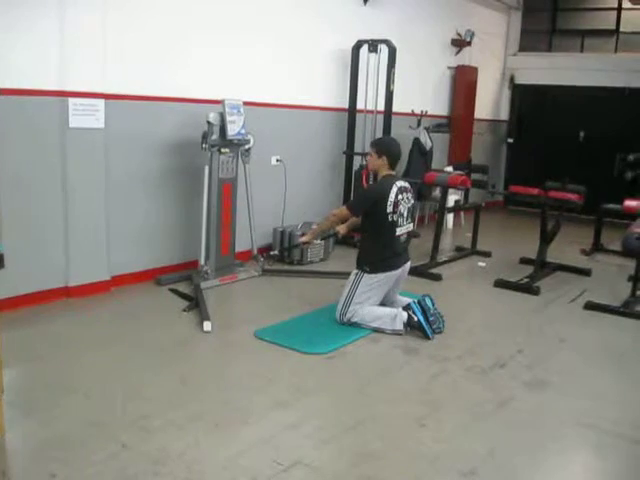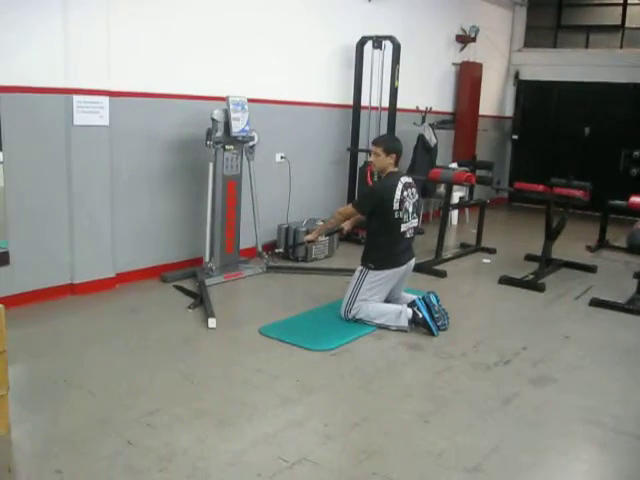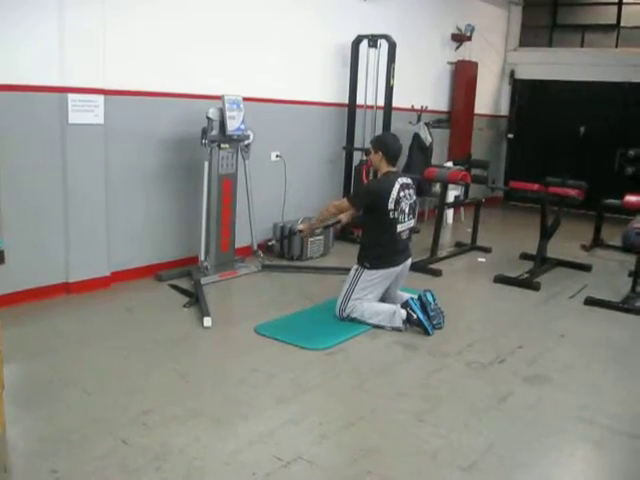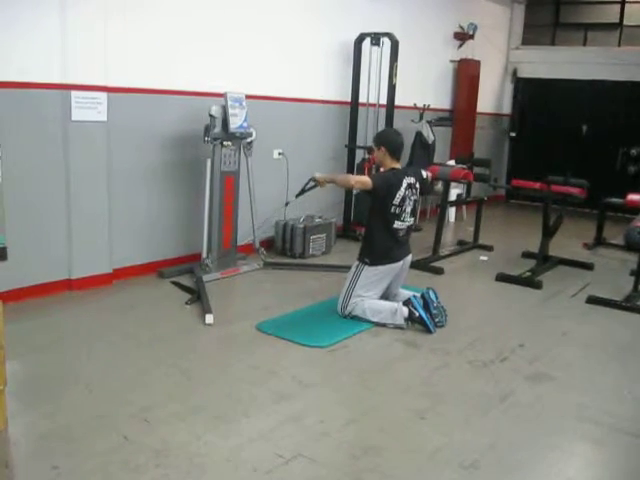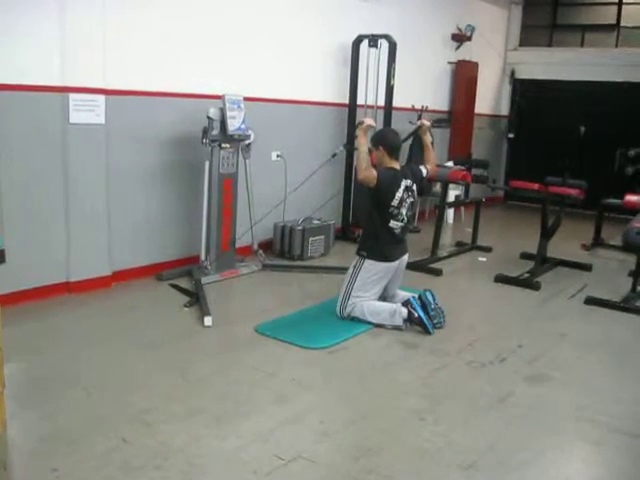
dt=1s
person 1, frame 1
left shoulder: (375, 191)
right shoulder: (405, 187)
left elbow: (337, 216)
left wrist: (311, 235)
right wrist: (348, 226)
left hip: (377, 268)
right hip: (401, 262)
left knee: (346, 314)
right knee: (386, 300)
left ankle: (406, 319)
right ankle: (417, 307)
person 1, frame 2
left shoulder: (380, 188)
right shoulder: (409, 183)
left elbow: (343, 213)
left wrist: (316, 233)
right wrist: (352, 222)
left hip: (382, 264)
right hip: (406, 259)
left knee: (351, 310)
right knee: (391, 297)
left ankle: (410, 315)
right ankle: (422, 305)
person 1, frame 3
left shoulder: (377, 187)
right shoulder: (407, 182)
left elbow: (336, 208)
left wrist: (310, 225)
right wrist: (351, 213)
left hip: (378, 264)
right hip: (403, 259)
left knee: (346, 309)
right knee: (386, 297)
left ankle: (404, 315)
right ankle: (420, 303)
person 1, frame 4
left shoulder: (386, 180)
right shoulder: (413, 176)
left elbow: (356, 181)
right elbow: (428, 176)
left wrist: (327, 178)
left hip: (378, 259)
right hip: (403, 255)
left knee: (349, 305)
right knee: (388, 294)
left ankle: (406, 313)
right ankle: (422, 301)
person 1, frame 5
left shoulder: (385, 178)
right shoulder: (411, 175)
left elbow: (363, 175)
right elbow: (431, 167)
left wrist: (361, 137)
right wrist: (425, 136)
left hip: (376, 257)
right hip: (400, 254)
left knee: (348, 307)
right knee: (387, 295)
left ankle: (405, 314)
right ankle: (419, 303)
